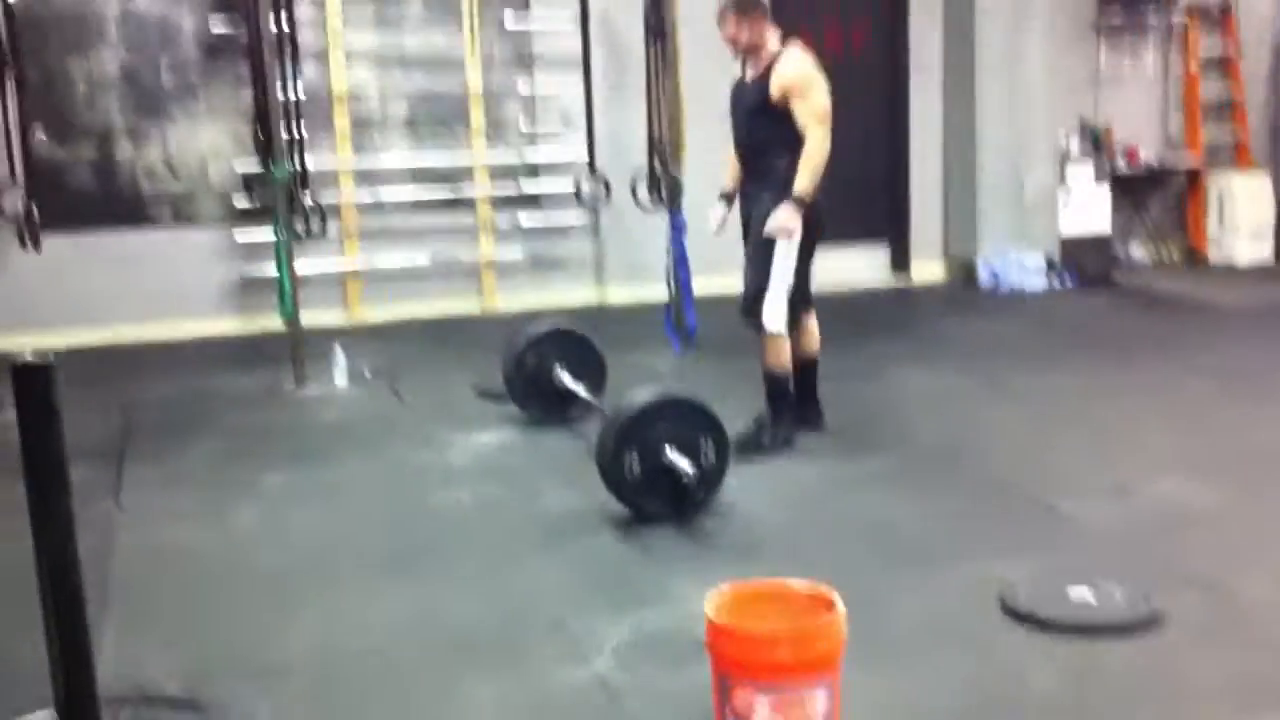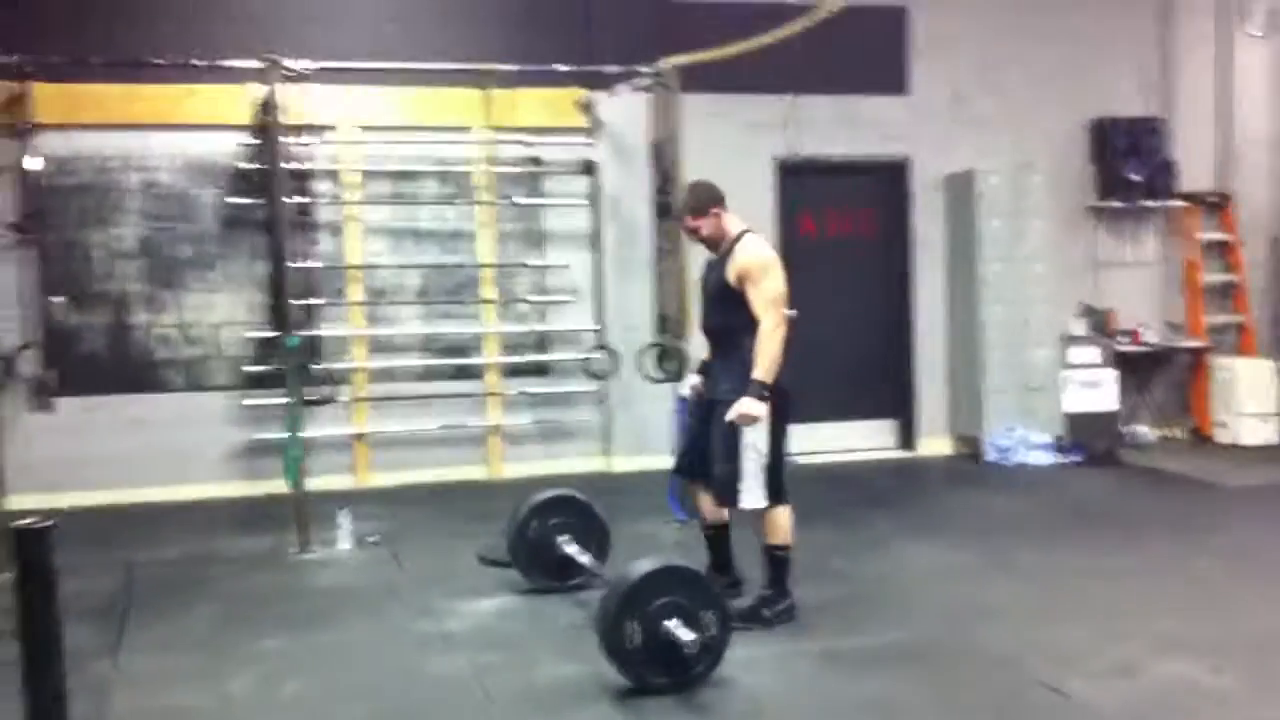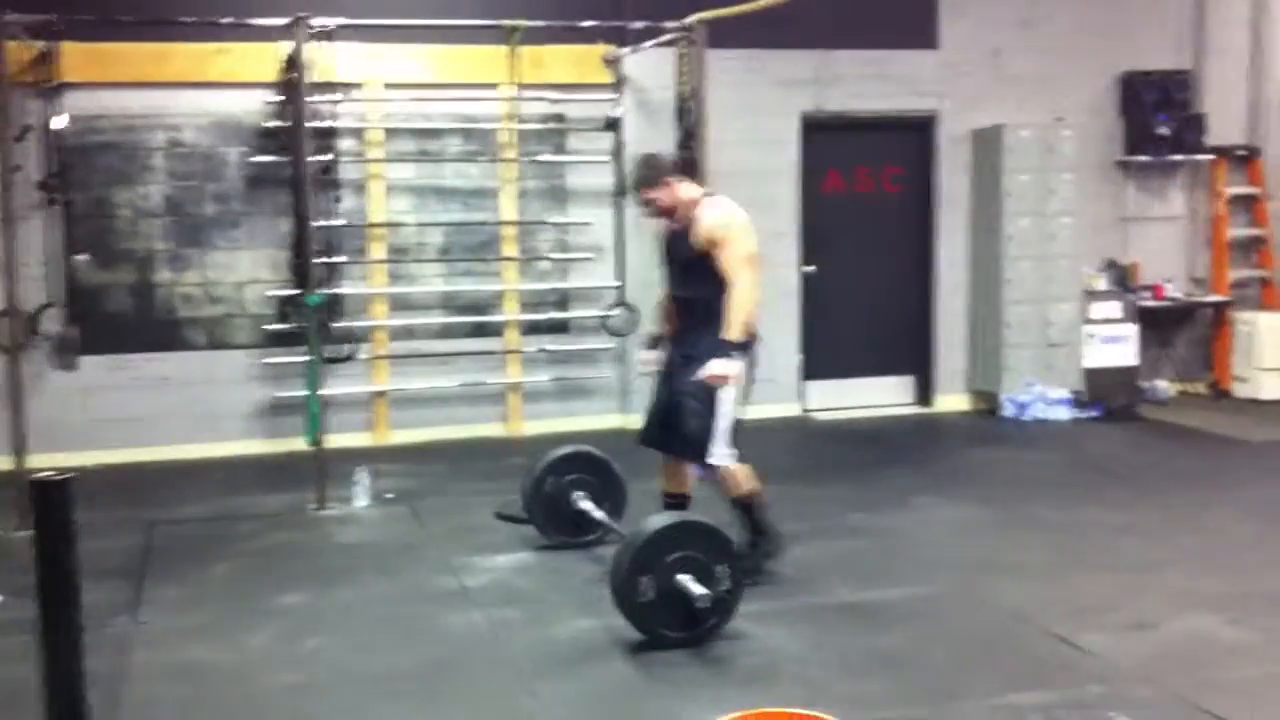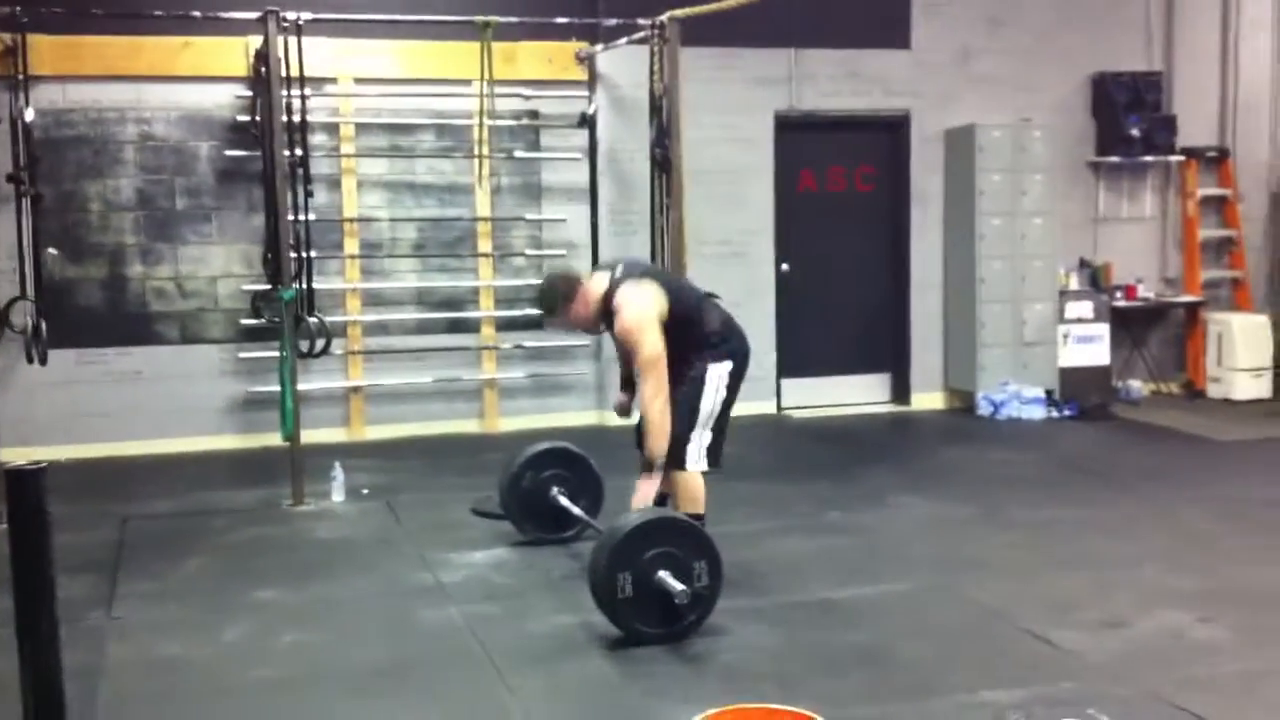
dt=0.4s
person 1, frame 1
left shoulder: (794, 69)
right shoulder: (747, 77)
left elbow: (817, 138)
left wrist: (796, 202)
right wrist: (726, 196)
left hip: (784, 207)
right hip: (758, 203)
left knee: (769, 311)
right knee: (794, 307)
left ankle: (780, 421)
right ankle: (804, 404)
person 1, frame 2
left shoulder: (753, 254)
right shoulder: (720, 256)
left elbow: (772, 324)
left wrist: (758, 391)
right wrist: (703, 369)
left hip: (747, 389)
right hip: (720, 383)
left knee: (761, 492)
right knee: (699, 473)
left ankle: (778, 595)
right ankle: (722, 571)
person 1, frame 3
left shoulder: (718, 216)
right shoulder: (675, 226)
left elbow: (744, 285)
left wrist: (730, 350)
right wrist: (658, 341)
left hip: (718, 349)
right hip: (686, 345)
left knee: (711, 449)
right knee: (668, 441)
left ankle: (761, 534)
person 1, frame 4
left shoulder: (634, 309)
right shoulder: (604, 286)
left elbow: (654, 395)
left wrist: (651, 474)
right wrist: (626, 387)
left hip: (717, 351)
right hip: (682, 348)
left knee: (681, 450)
right knee: (650, 447)
